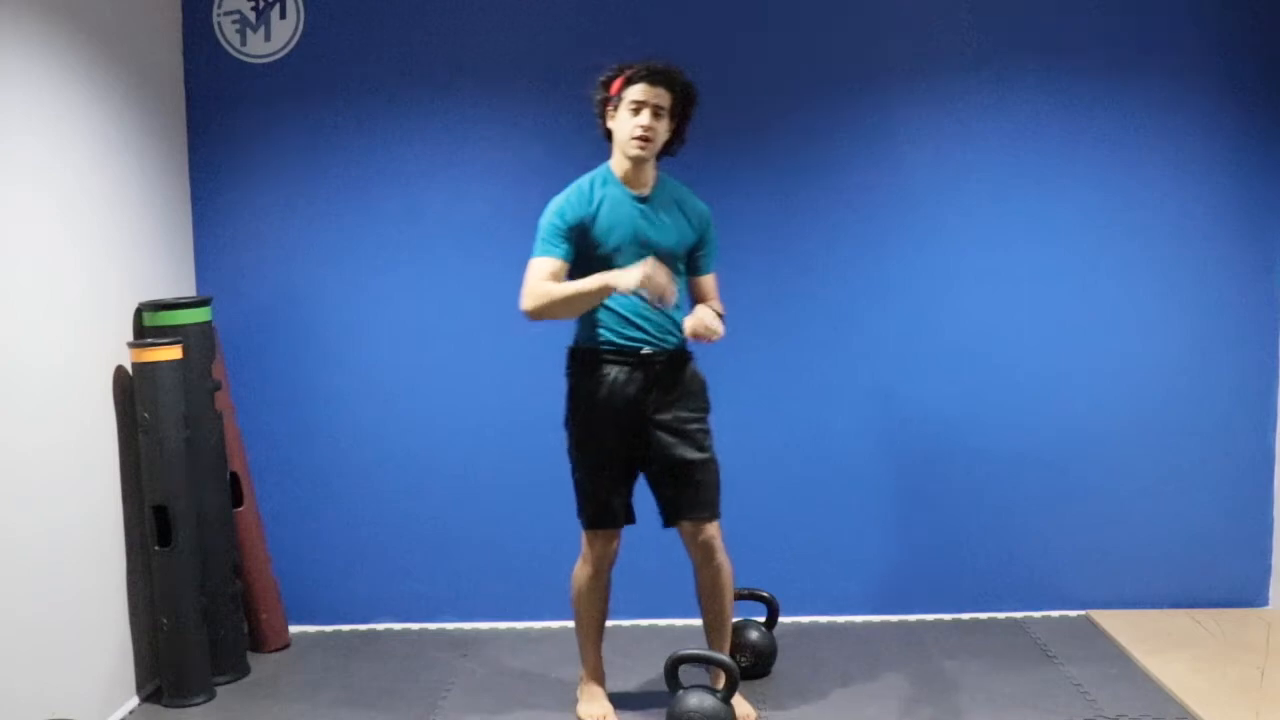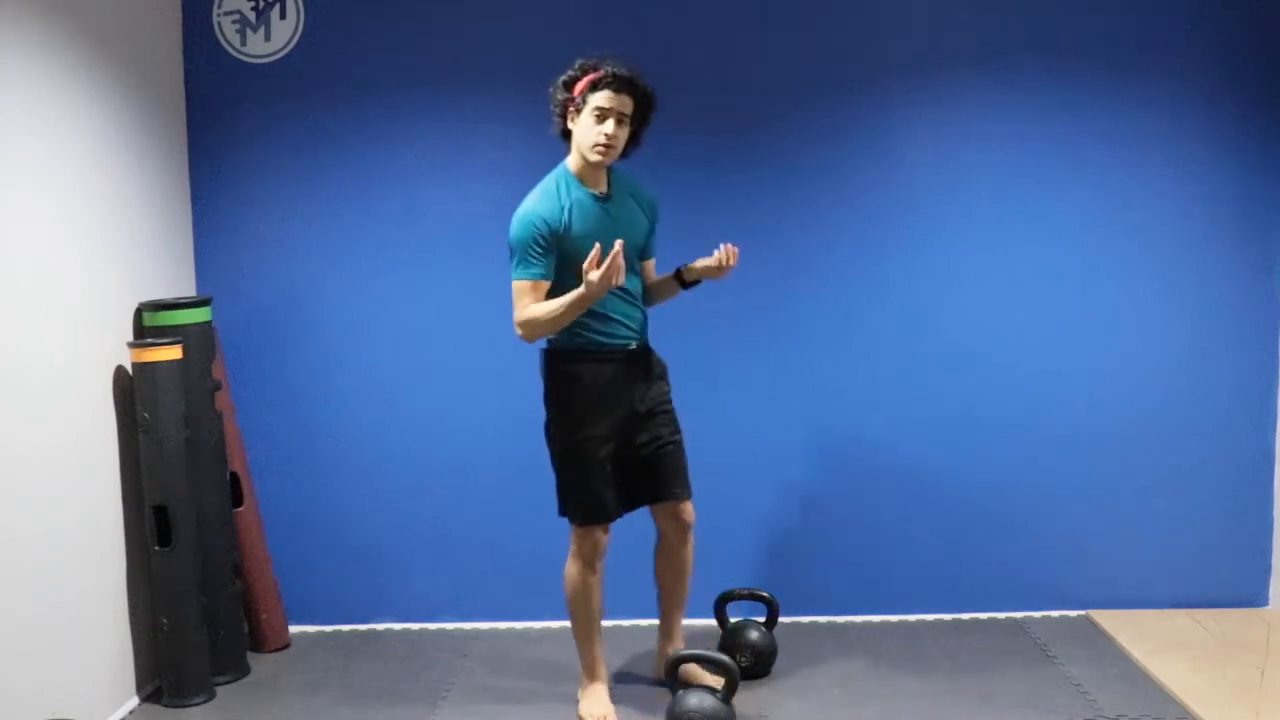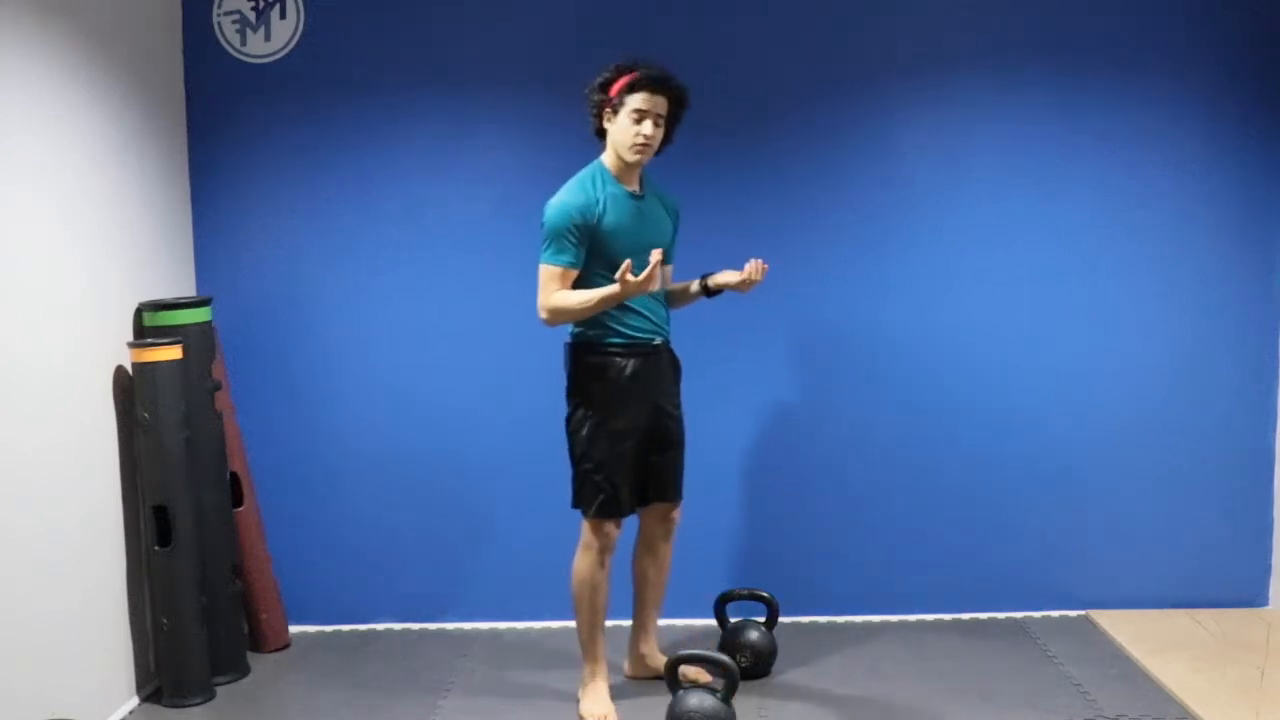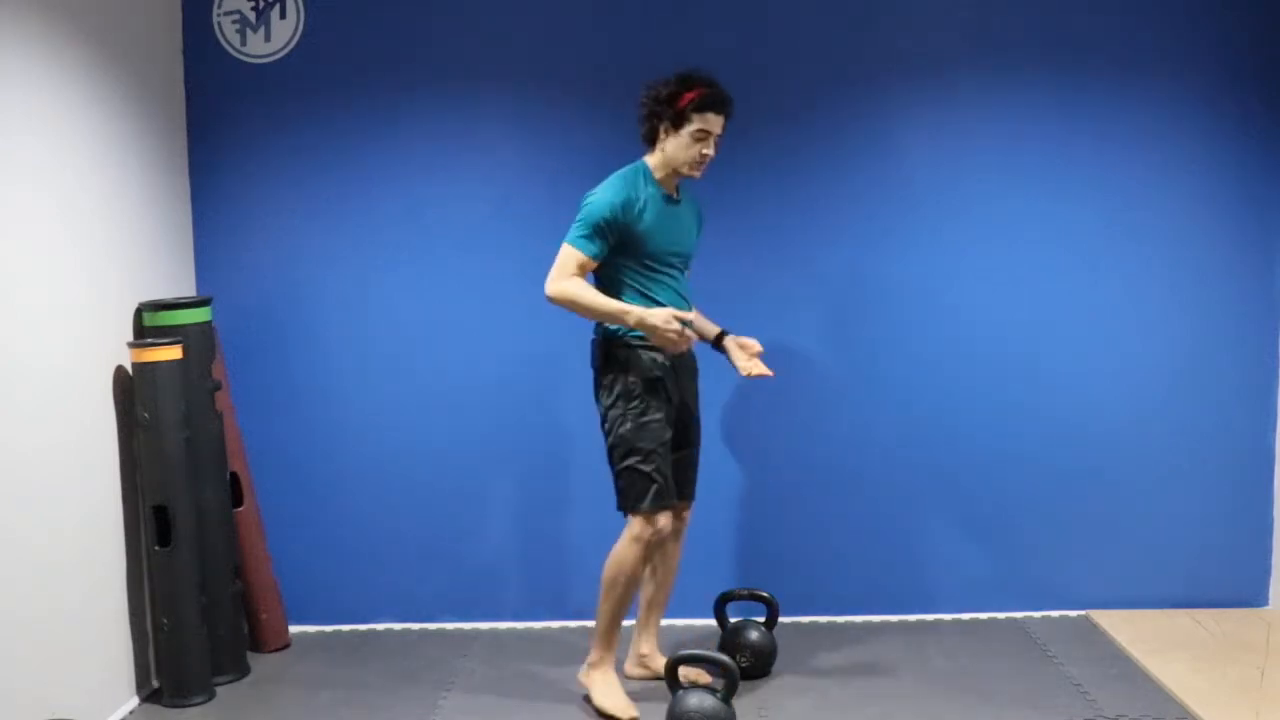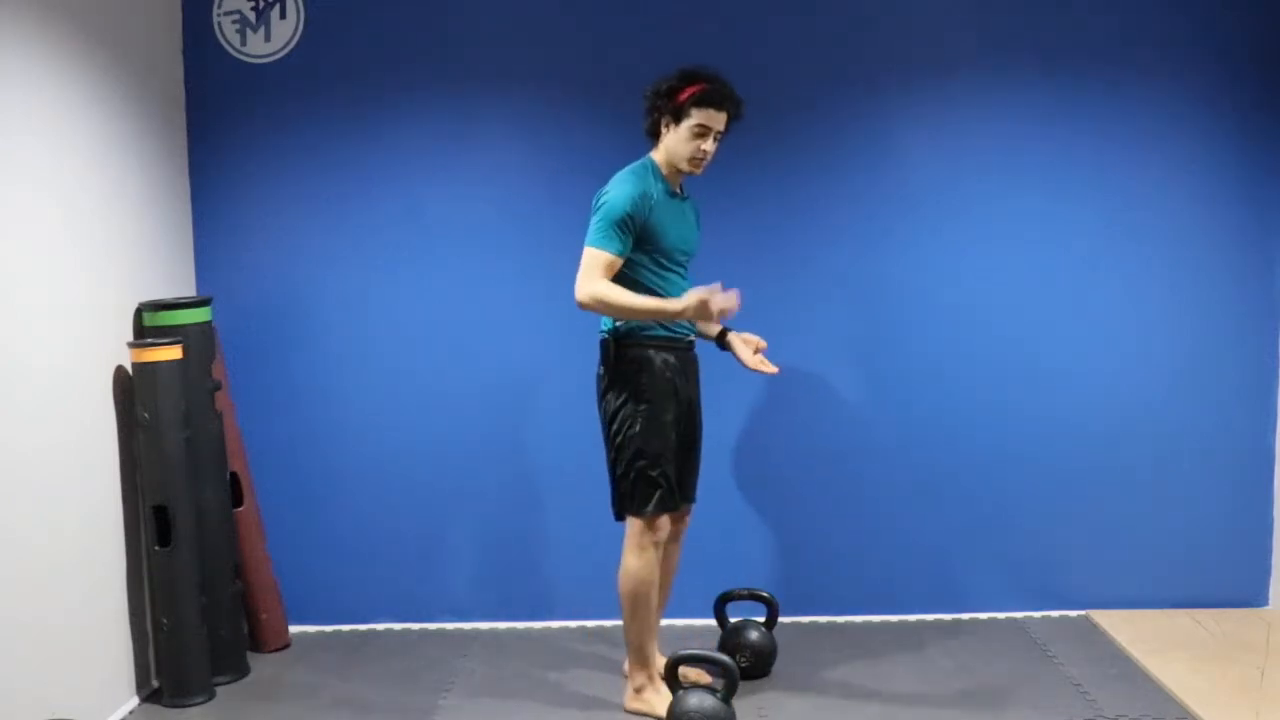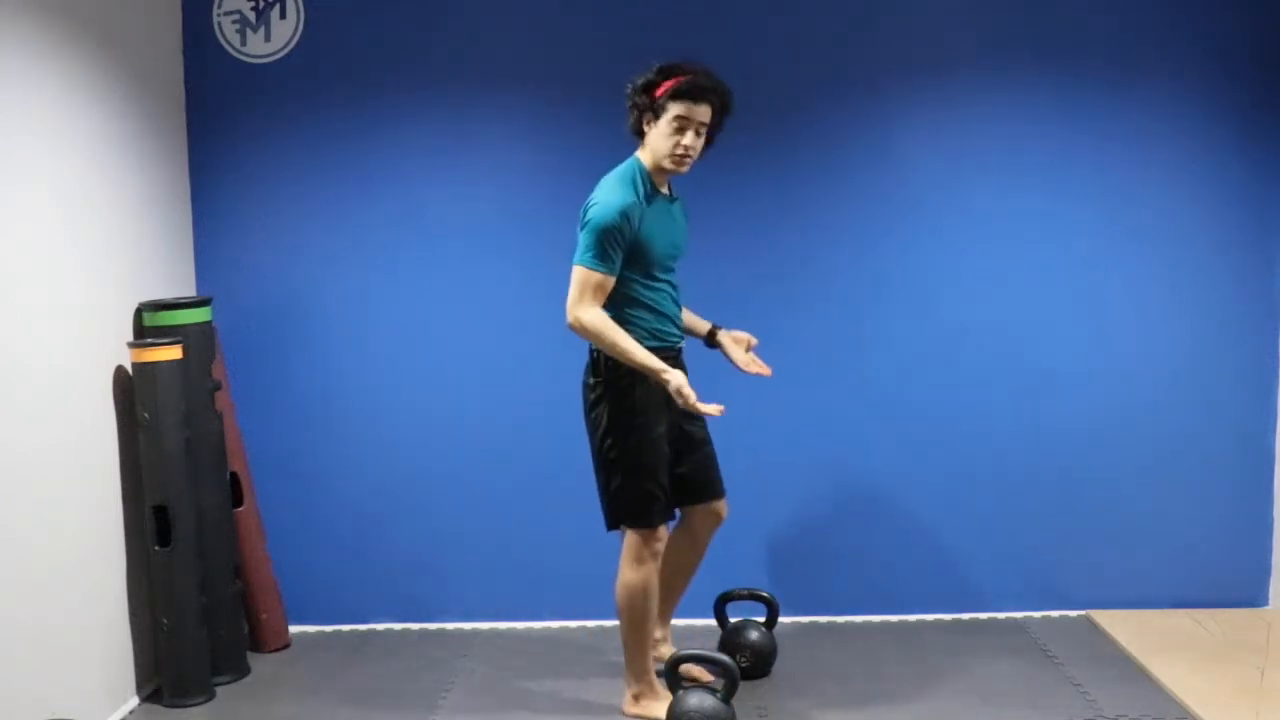
dt=0.5s
person 1, frame 1
left shoulder: (693, 210)
right shoulder: (574, 204)
left elbow: (708, 299)
right elbow: (532, 301)
left wrist: (709, 318)
right wrist: (614, 278)
left hip: (675, 379)
right hip: (602, 380)
left knee: (705, 536)
right knee: (599, 543)
person 1, frame 2
left shoulder: (640, 199)
right shoulder: (540, 212)
right elbow: (526, 322)
left wrist: (692, 274)
right wrist: (588, 292)
left hip: (643, 372)
right hip: (581, 380)
left knee: (678, 516)
right knee: (590, 539)
left ankle: (671, 649)
person 1, frame 3
left shoulder: (663, 204)
right shoulder: (574, 203)
right elbow: (550, 305)
left wrist: (713, 283)
right wrist: (619, 291)
left hip: (658, 367)
right hip: (603, 373)
left knee: (663, 516)
right knee: (601, 530)
left ankle: (644, 651)
person 1, frame 4
left shoulder: (689, 208)
right shoulder: (614, 197)
right elbow: (559, 285)
left wrist: (720, 339)
right wrist: (640, 318)
left hip: (677, 367)
right hip: (629, 367)
left knee: (676, 516)
right knee: (649, 519)
left ankle: (645, 650)
right ankle: (598, 662)
person 1, frame 5
left shoulder: (686, 202)
right shoulder: (626, 194)
right elbow: (590, 291)
left wrist: (722, 333)
right wrist: (678, 308)
left hip: (678, 365)
right hip: (636, 367)
left knee: (676, 520)
right knee: (649, 525)
left ankle: (648, 653)
person 1, frame 6
left shoulder: (669, 197)
right shoulder: (615, 203)
right elbow: (581, 312)
left wrist: (713, 335)
right wrist: (663, 374)
left hip: (667, 375)
right hip: (626, 382)
left knee: (708, 508)
right knee: (646, 535)
left ankle: (656, 635)
